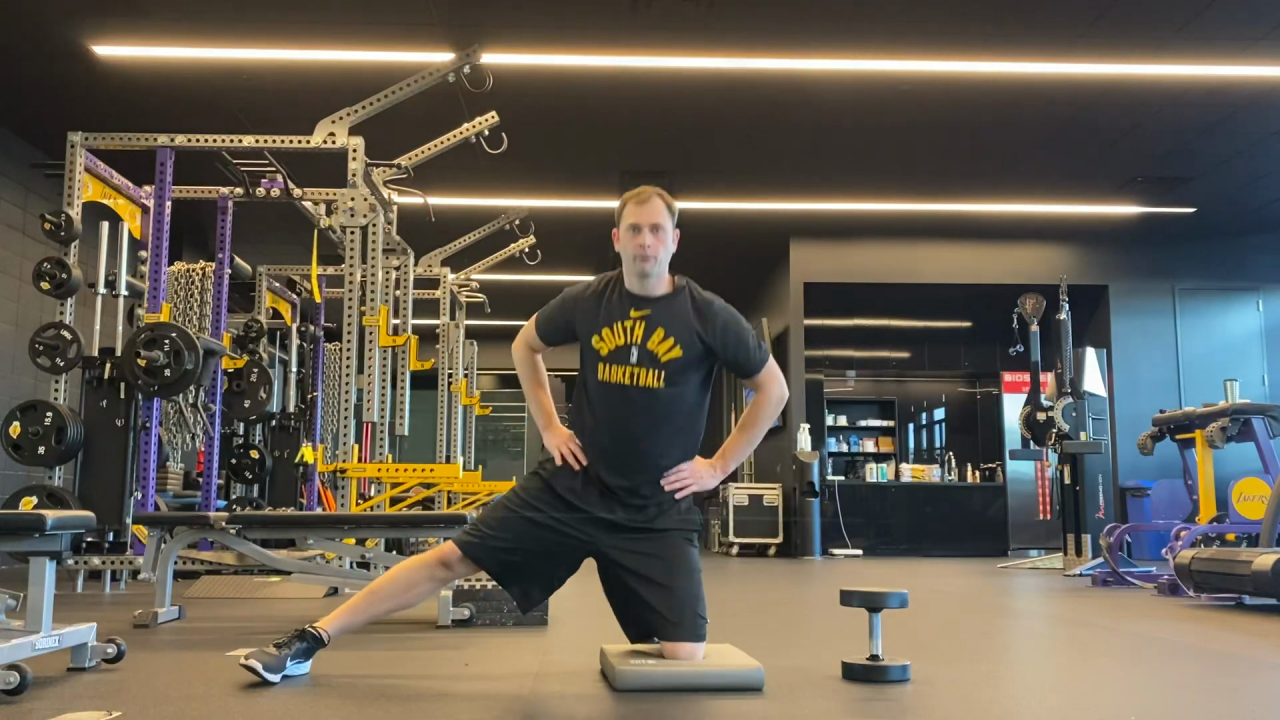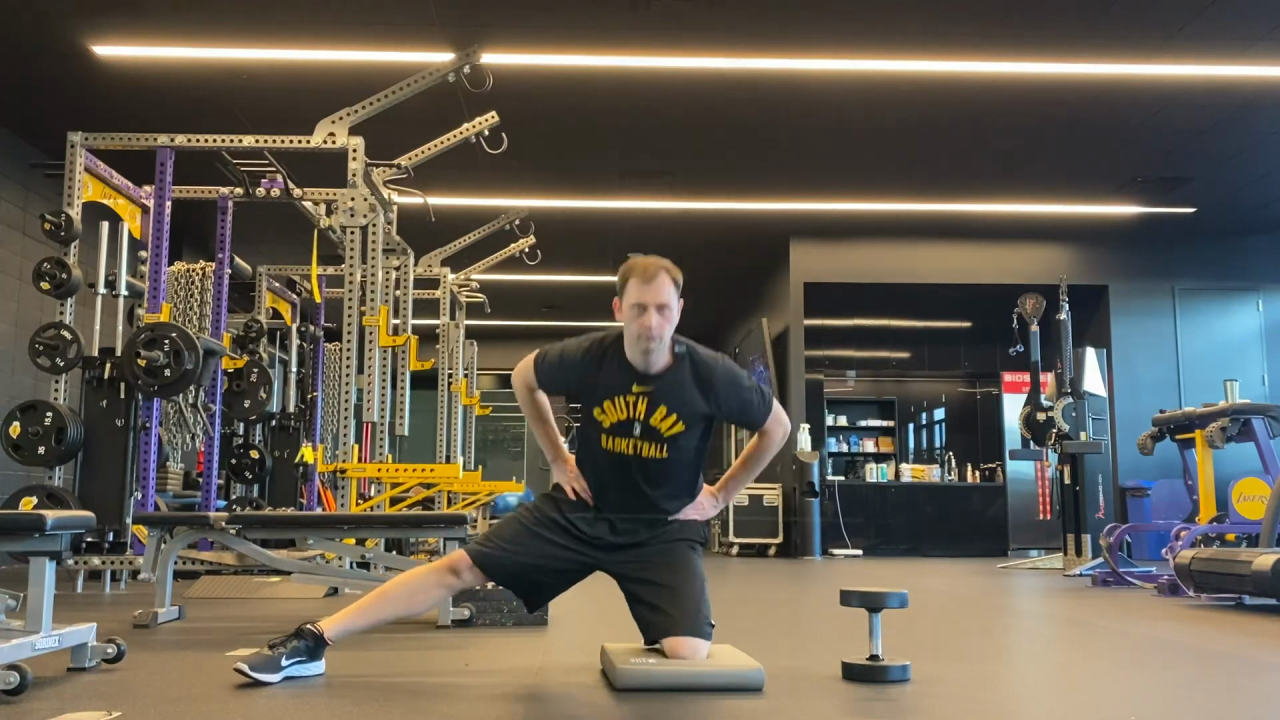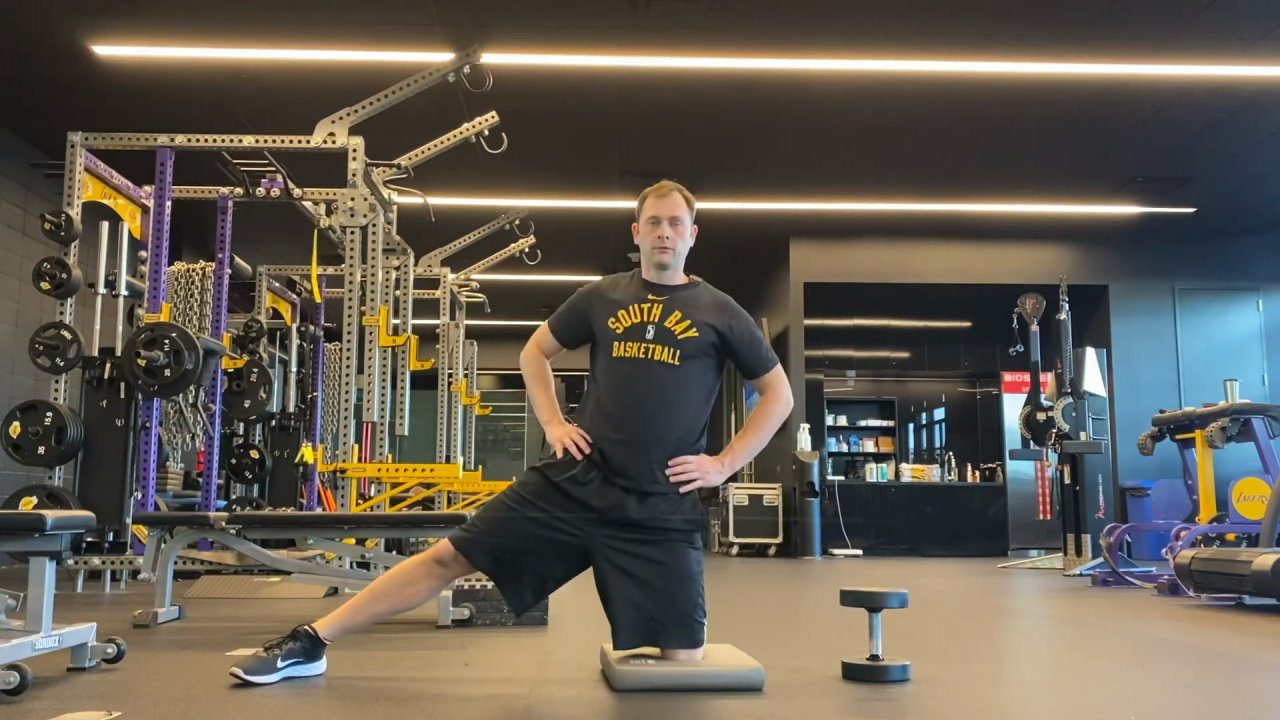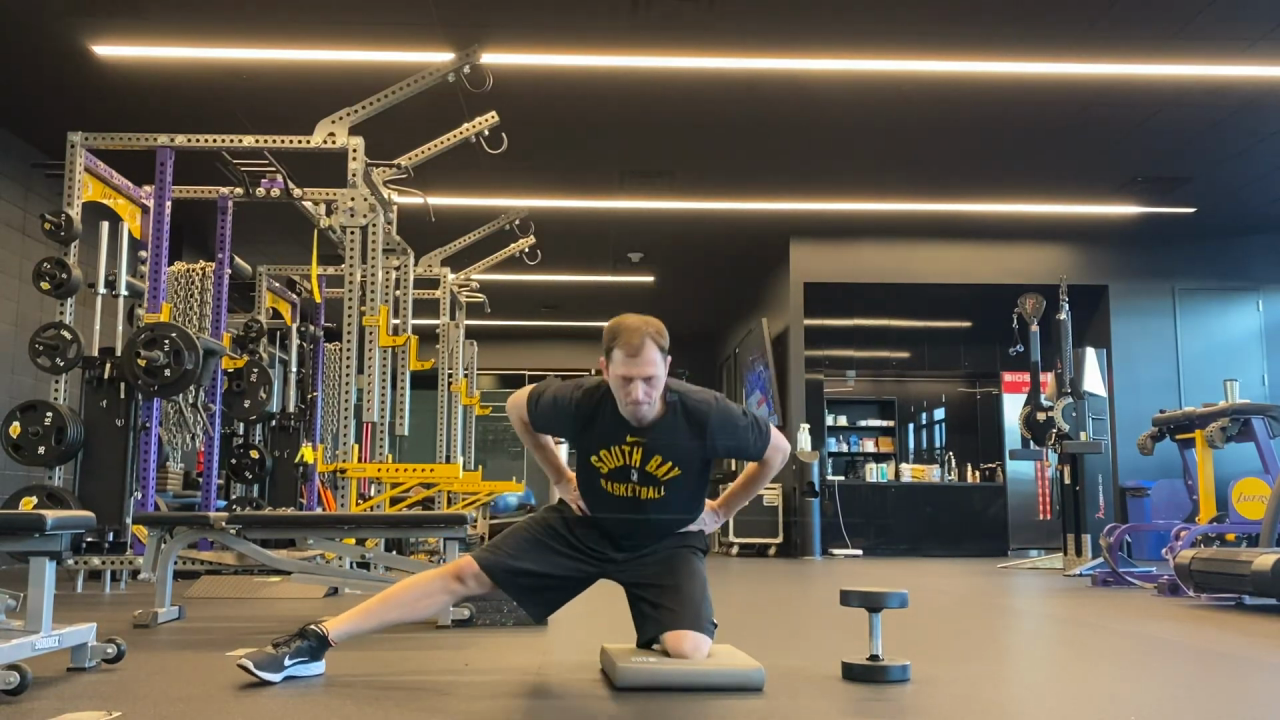
dt=1s
person 1, frame 1
left shoulder: (708, 315)
right shoulder: (589, 300)
left elbow: (773, 389)
right elbow: (524, 347)
left wrist: (718, 466)
right wrist: (549, 427)
left hip: (656, 506)
right hip: (572, 484)
left knee: (684, 654)
right knee: (451, 559)
left ankle: (677, 609)
right ankle: (312, 639)
person 1, frame 2
left shoulder: (710, 375)
right shoulder: (586, 358)
left elbow: (777, 428)
right elbow: (522, 377)
left wrist: (719, 495)
right wrist: (559, 461)
left hip: (663, 530)
right hip: (580, 511)
left knee: (688, 654)
right knee: (458, 567)
left ankle: (662, 626)
right ankle: (310, 644)
person 1, frame 3
left shoulder: (719, 310)
right shoulder: (603, 296)
left elbow: (779, 394)
right elbow: (534, 353)
left wrist: (726, 464)
right wrist: (552, 422)
left hip: (662, 502)
right hip: (575, 478)
left knee: (682, 656)
right knee: (449, 557)
right ankle: (310, 643)
person 1, frame 4
left shoulder: (705, 415)
right shoulder: (578, 404)
left elbow: (778, 450)
right elbow: (517, 406)
left wrist: (721, 511)
right wrist: (561, 479)
left hip: (667, 543)
right hip: (583, 526)
left knee: (690, 653)
right knee: (462, 574)
right ankle: (313, 641)
